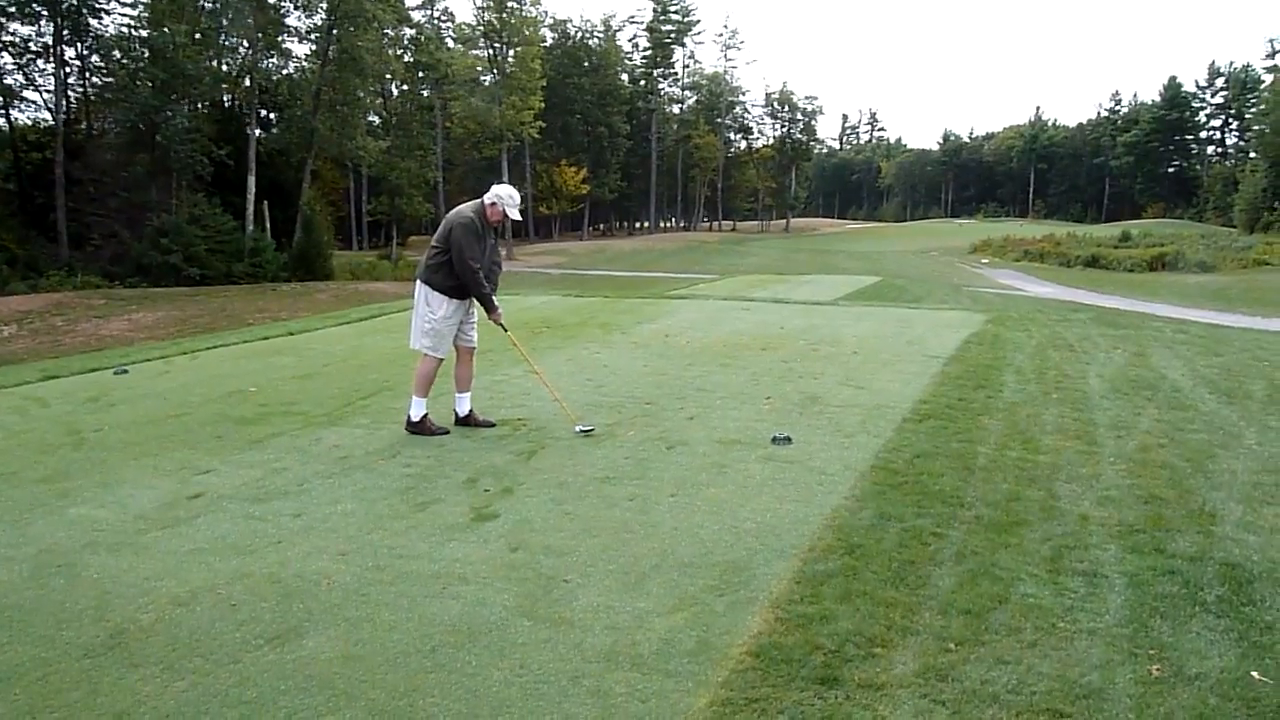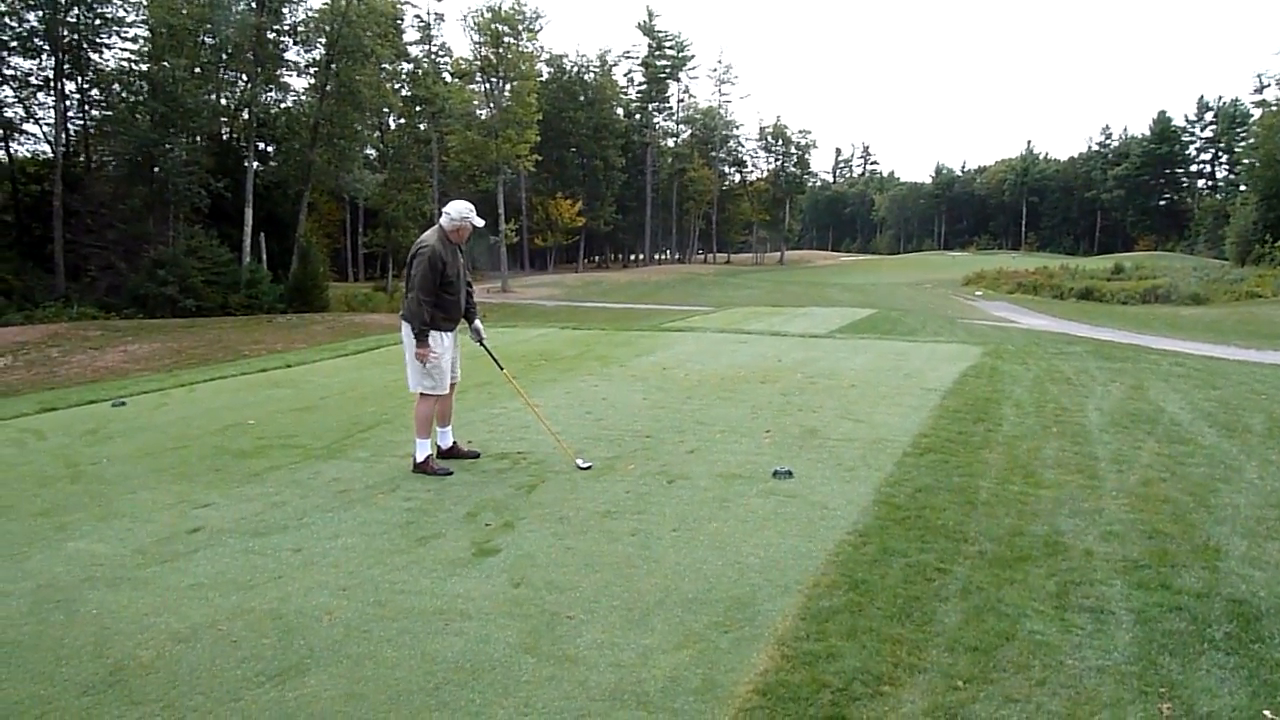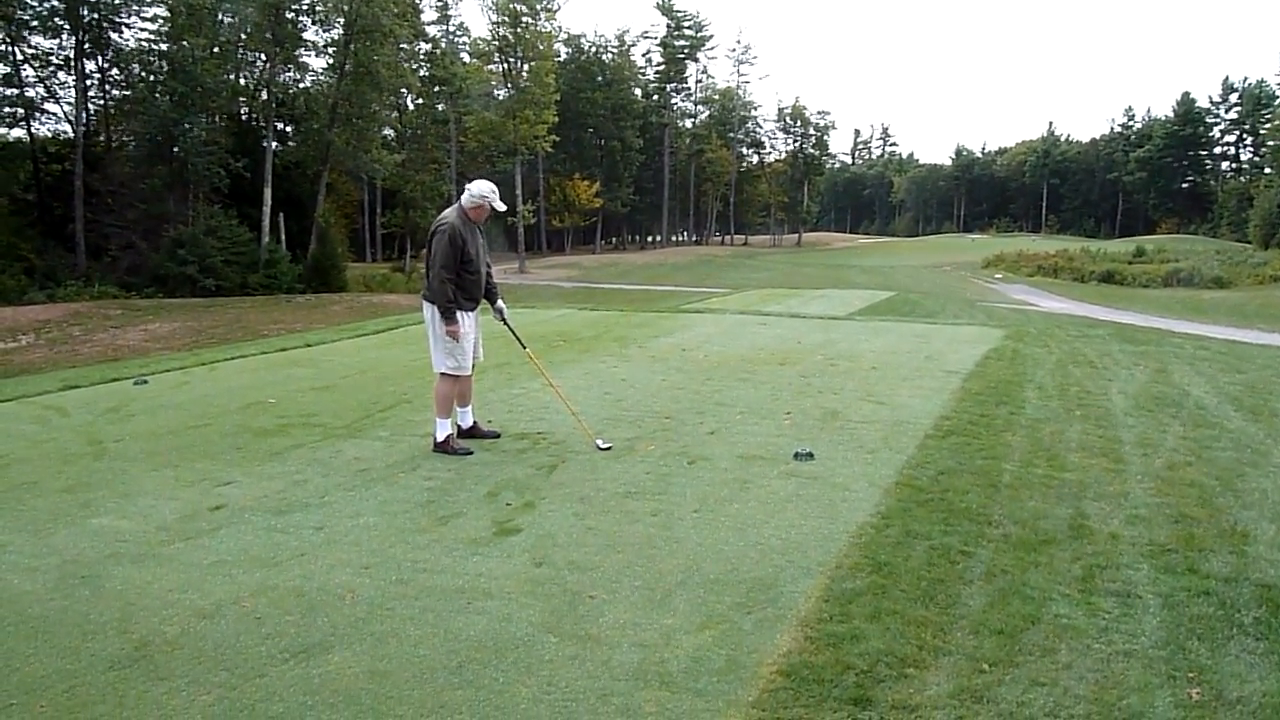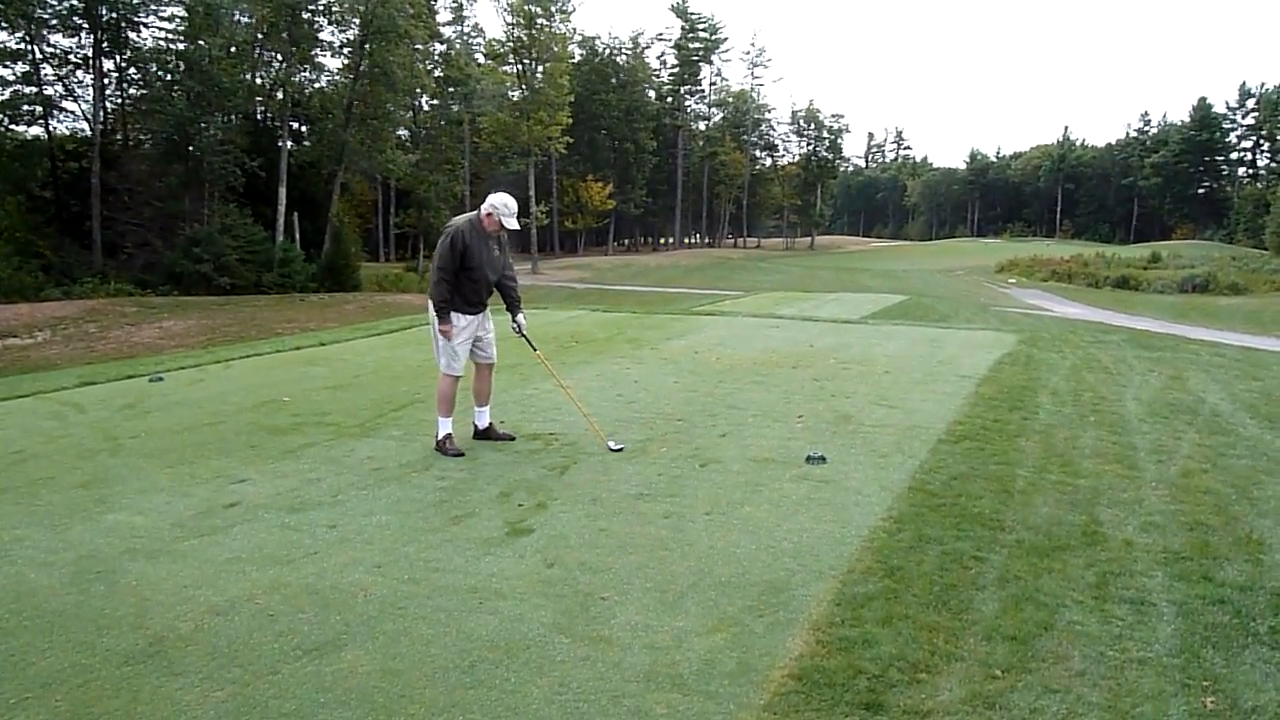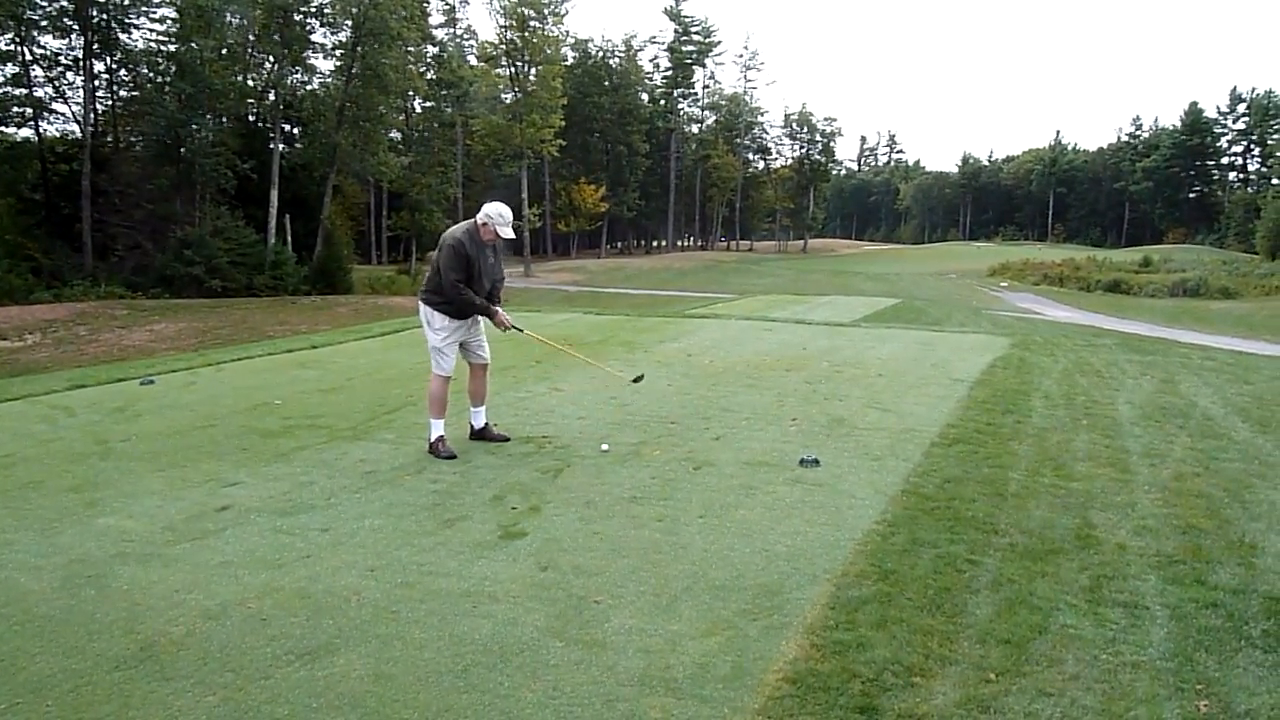
dt=1s
person 1, frame 1
left shoulder: (489, 222)
right shoulder: (465, 221)
left elbow: (493, 262)
right elbow: (469, 269)
left wrist: (491, 296)
right wrist: (489, 305)
left hip: (462, 295)
right hip: (438, 292)
left knee: (467, 350)
right knee: (434, 353)
left ankle: (463, 412)
right ankle: (416, 417)
person 1, frame 2
left shoulder: (453, 245)
right shoulder: (430, 249)
left elbow: (464, 285)
right elbow: (418, 297)
left wrist: (473, 318)
right wrist: (421, 339)
left hip: (446, 328)
right hip: (428, 332)
left knee: (447, 386)
right knee: (430, 391)
left ankle: (446, 444)
right ankle: (422, 457)
person 1, frame 3
left shoulder: (473, 225)
right shoulder: (449, 227)
left elbow: (484, 265)
right elbow: (440, 276)
left wrist: (494, 298)
right wrist: (449, 317)
left hip: (467, 308)
right hip: (449, 311)
left knee: (467, 367)
right knee: (451, 371)
left ankle: (466, 423)
right ankle: (443, 436)
person 1, frame 4
left shoulder: (498, 236)
right shoulder: (457, 231)
left elbow: (506, 275)
right elbow: (440, 276)
left wrist: (515, 310)
right wrist: (443, 317)
left hip: (480, 311)
right hip: (454, 313)
left knee: (486, 364)
right knee: (452, 371)
left ankle: (483, 425)
right ankle: (444, 434)
person 1, frame 5
left shoulder: (491, 240)
right shoulder: (456, 242)
left elbow: (496, 277)
right elbow: (455, 289)
left wrist: (495, 306)
right wrist: (490, 312)
left hip: (469, 313)
right hip: (441, 311)
left knee: (480, 364)
right knee: (443, 372)
left ankle: (479, 425)
right ankle: (436, 437)
